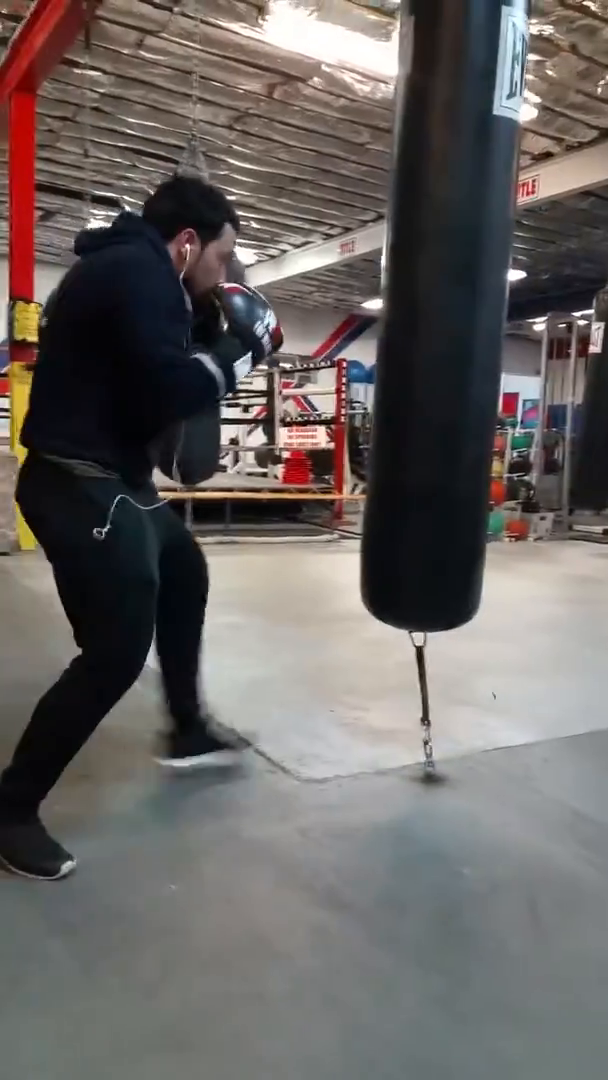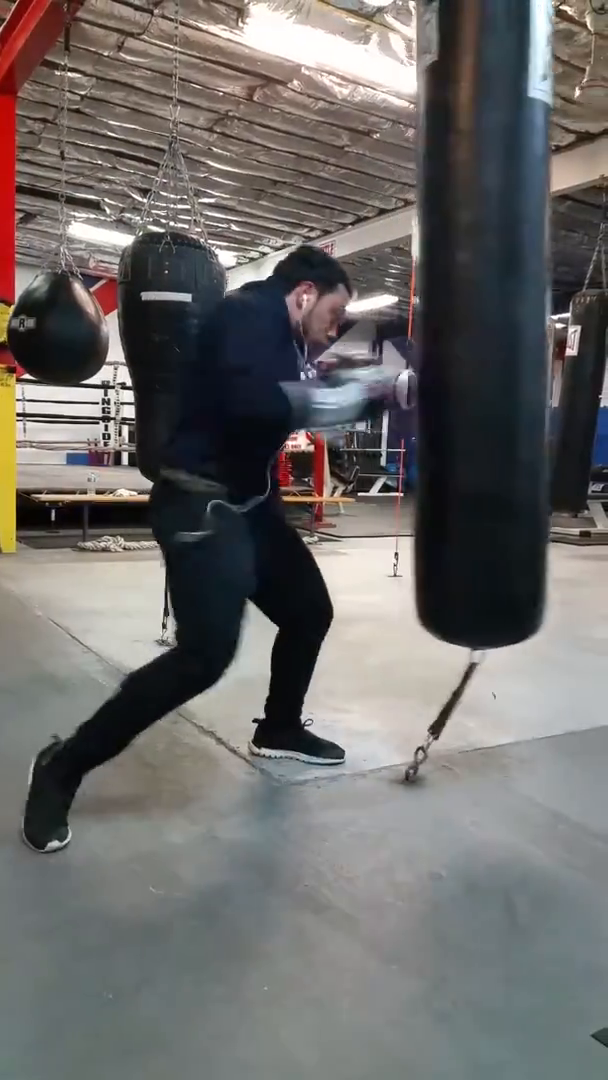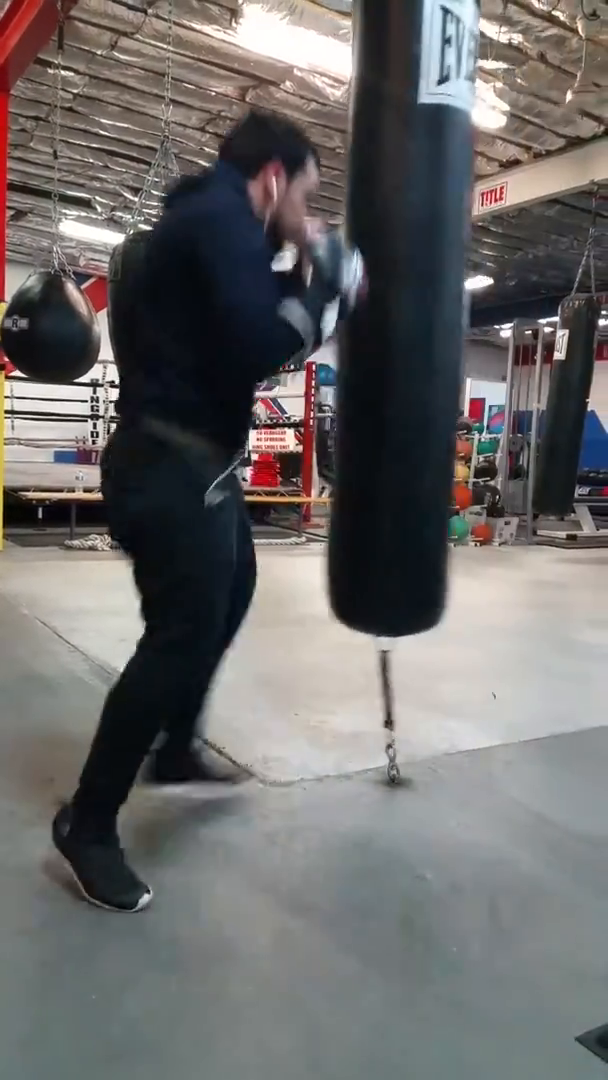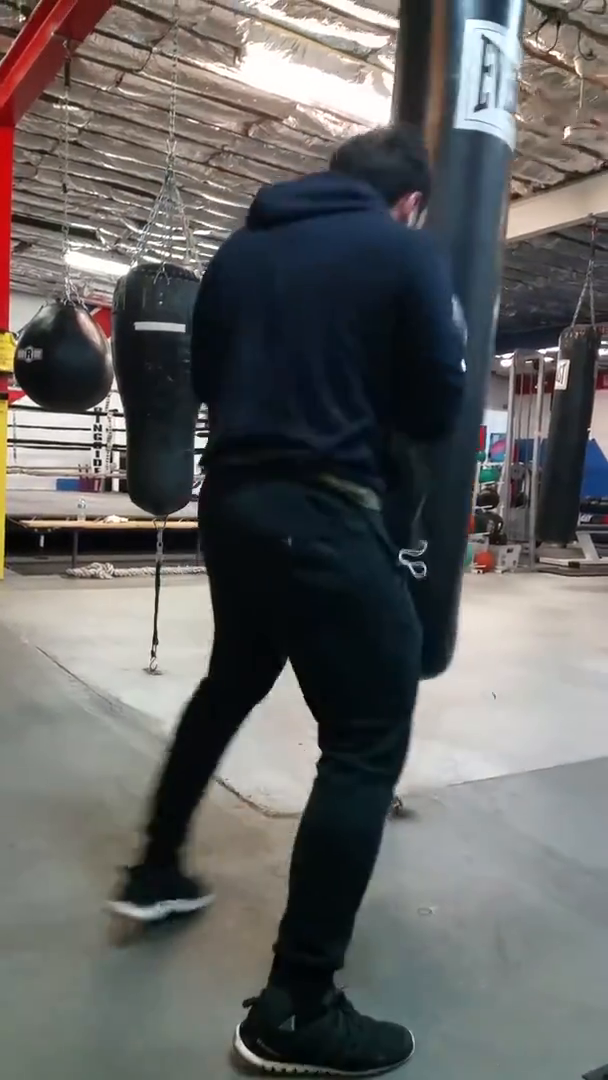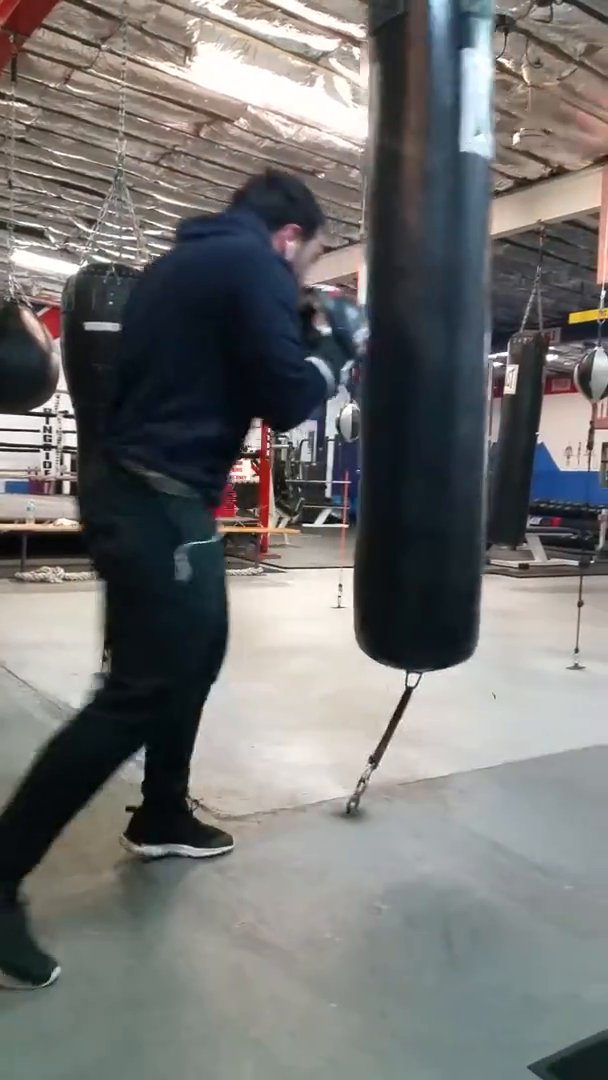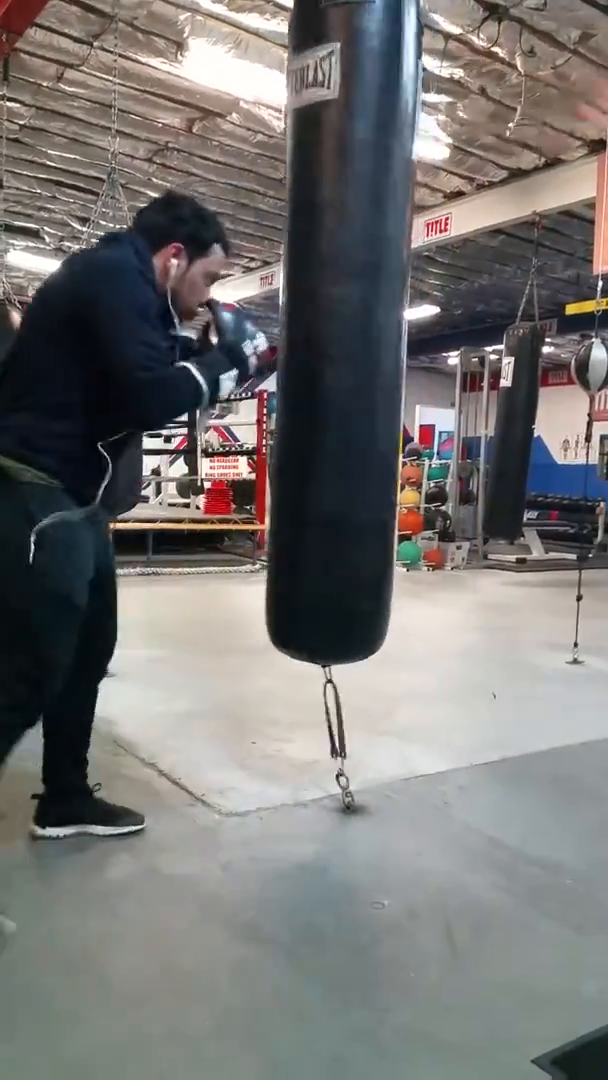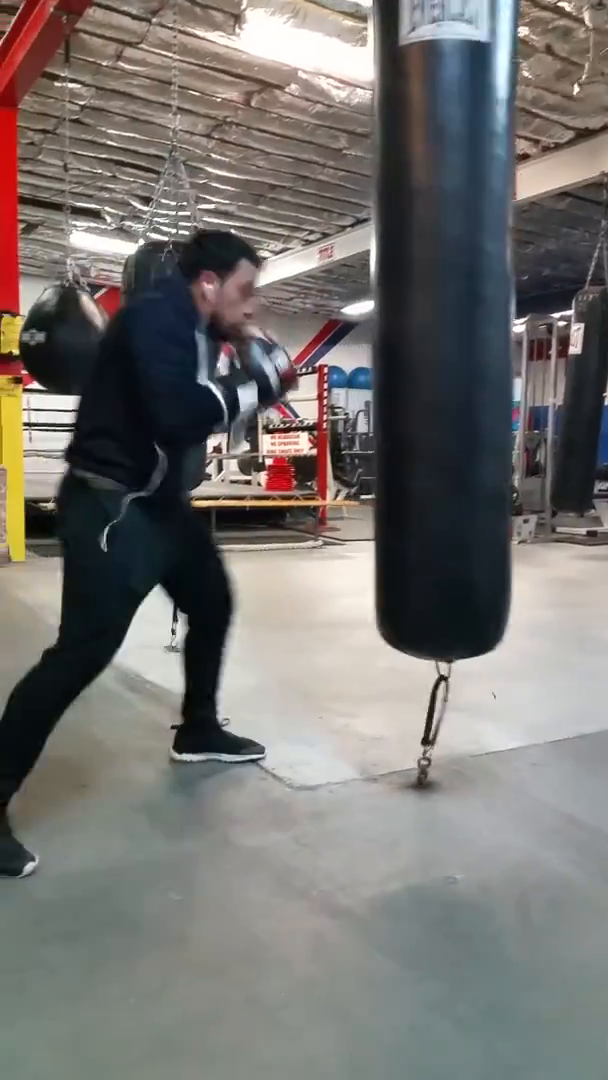
dt=0.7s
person 1, frame 1
left shoulder: (136, 269)
right shoulder: (133, 271)
left elbow: (162, 370)
right elbow: (178, 388)
left wrist: (225, 332)
right wrist: (243, 344)
left hip: (115, 483)
right hip: (83, 489)
left knee: (184, 578)
right knee: (115, 652)
left ankle: (187, 730)
person 1, frame 2
left shoulder: (281, 341)
right shoulder: (253, 316)
left elbow: (301, 409)
right elbow: (250, 403)
left wrist: (368, 390)
right wrist: (343, 394)
left hip: (247, 505)
right hip: (203, 506)
left knee: (308, 610)
right knee: (203, 654)
left ankle: (280, 729)
right ankle: (63, 768)
person 1, frame 3
left shoulder: (207, 218)
right shoulder: (224, 222)
right elbow: (256, 348)
left wrist: (304, 290)
right wrist: (319, 289)
left hip: (194, 461)
right hip: (173, 466)
left knee: (225, 599)
right knee: (184, 636)
left ankle: (173, 749)
right ankle: (86, 824)
person 1, frame 4
left shoulder: (242, 247)
right shoulder: (405, 253)
left elbow: (204, 374)
right elbow: (433, 413)
left hip: (229, 503)
right hip: (326, 518)
left knee: (232, 684)
right knee: (366, 748)
left ankle: (156, 871)
person 1, frame 5
left shoulder: (178, 265)
right shoulder: (255, 267)
right elbow: (288, 399)
left wrist: (300, 337)
right wrist: (330, 346)
left hip: (136, 489)
right hip: (158, 503)
left knee: (191, 652)
right knee: (141, 692)
left ankle: (161, 817)
person 1, frame 6
left shoulder: (113, 278)
right shoulder: (115, 277)
left elbow: (132, 384)
right elbow: (150, 398)
left wrist: (214, 353)
right wrist: (226, 360)
left hip: (70, 501)
left knee: (88, 649)
left ankle: (64, 800)
person 1, frame 7
left shoulder: (193, 332)
right shoulder: (156, 317)
left elbow: (194, 415)
right elbow: (174, 412)
left wrist: (254, 381)
right wrist: (251, 380)
left hip: (161, 502)
right hip: (111, 504)
left knee: (213, 606)
right knee: (81, 651)
left ankle: (198, 731)
